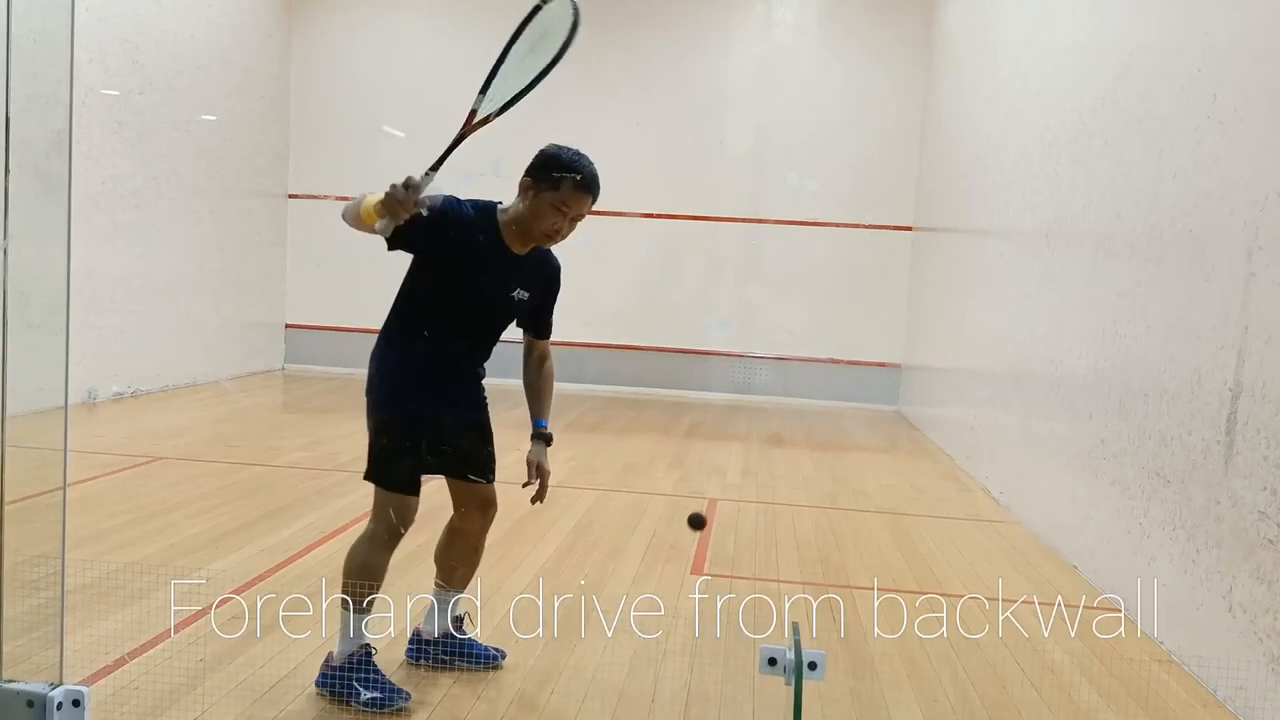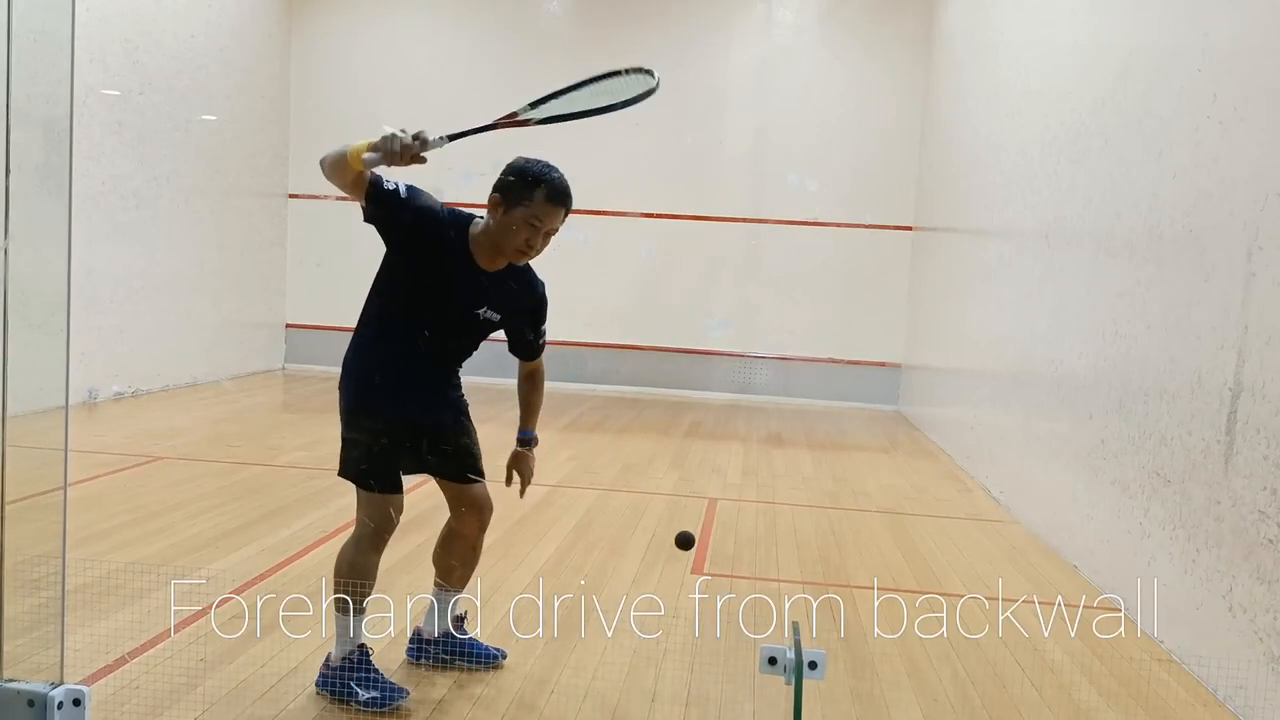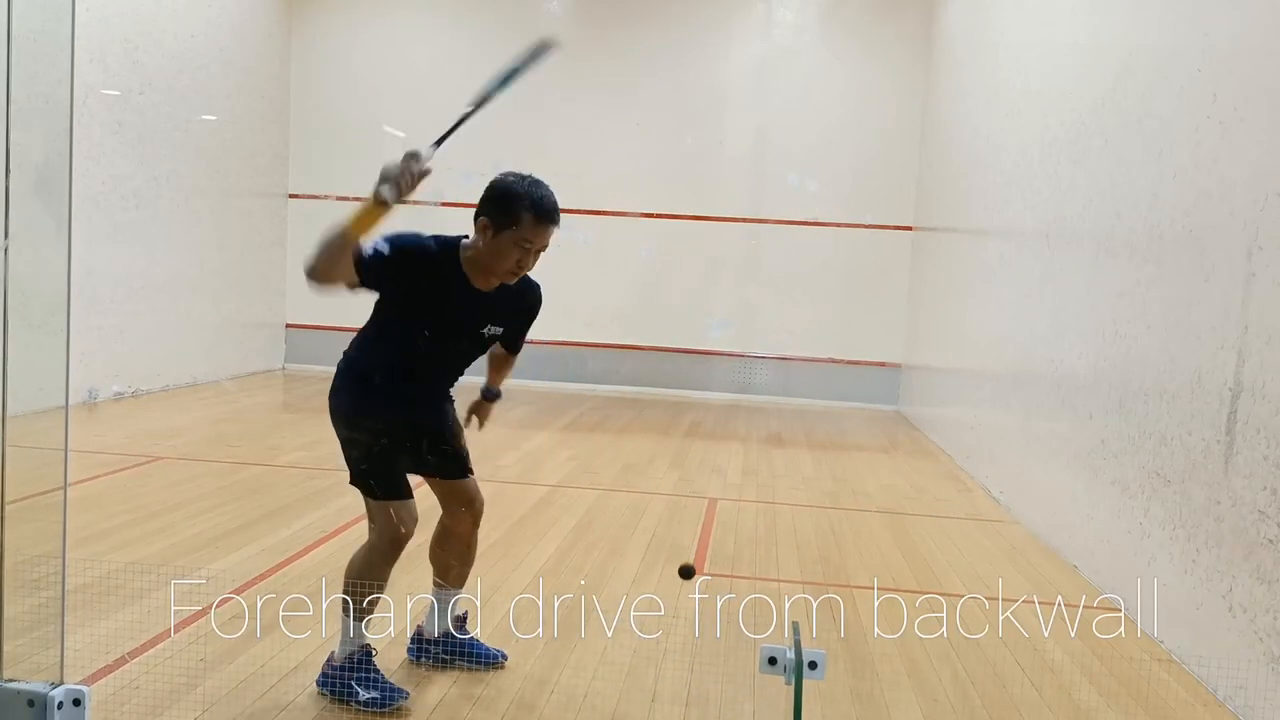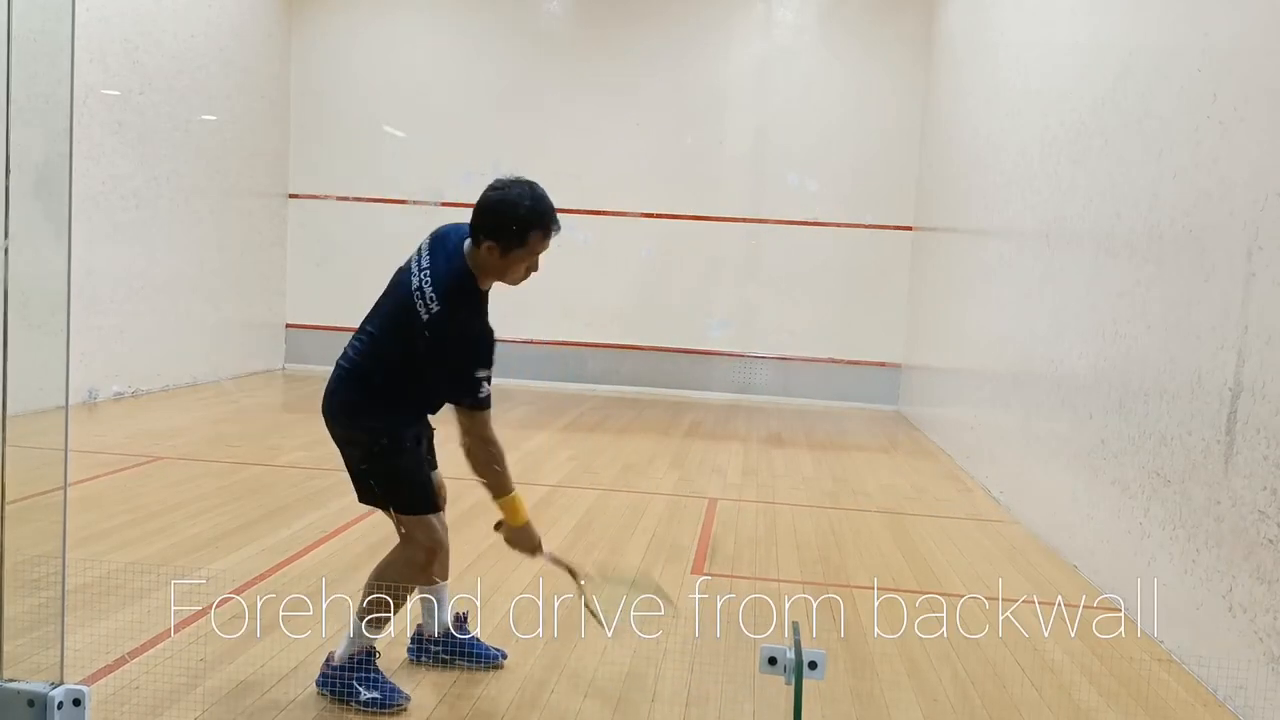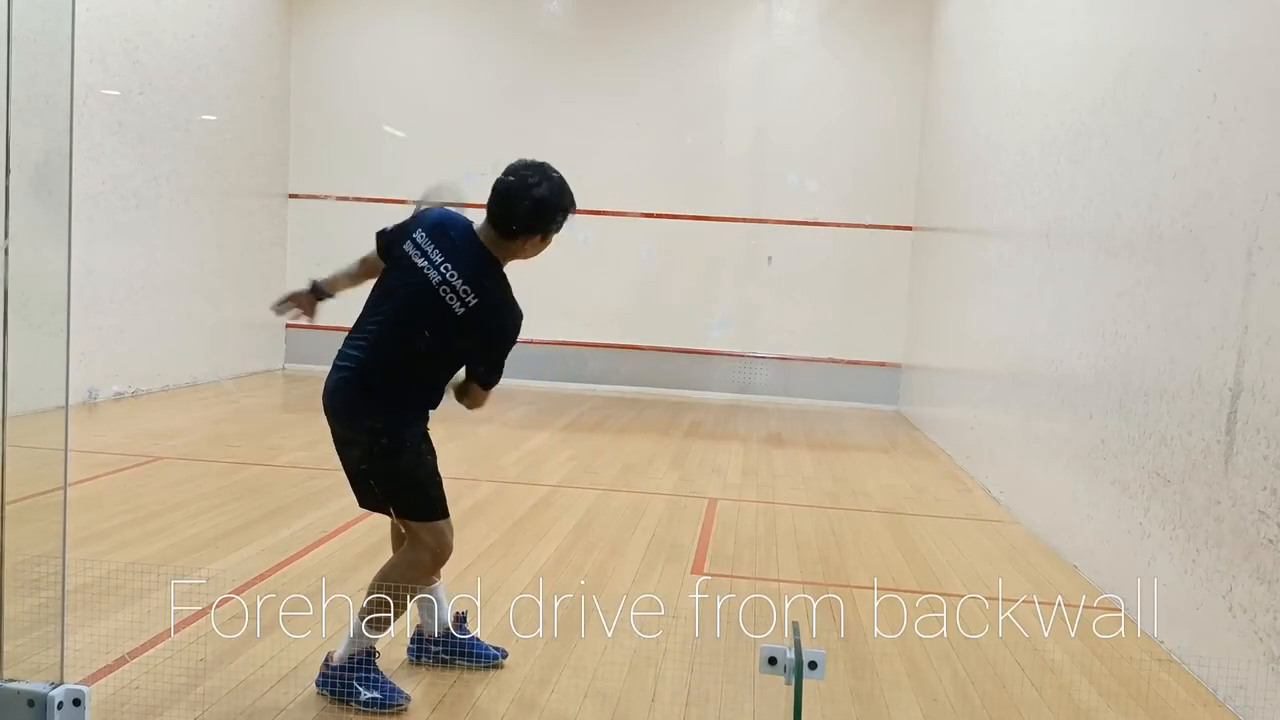
dt=0.3s
person 1, frame 1
left shoulder: (544, 272)
right shoulder: (453, 221)
left elbow: (537, 357)
right elbow: (355, 214)
left wrist: (540, 437)
right wrist: (387, 209)
left hip: (461, 395)
right hip: (400, 388)
left knee: (479, 506)
right knee: (393, 518)
left ankle: (435, 633)
right ankle: (345, 661)
person 1, frame 2
left shoulder: (525, 292)
right shoulder: (424, 222)
left elbow: (531, 370)
right elbow: (334, 169)
left wrist: (526, 442)
right wrist: (376, 153)
left hip: (439, 396)
right hip: (374, 391)
left knee: (474, 508)
right knee: (379, 518)
left ankle: (436, 631)
right ankle: (343, 660)
person 1, frame 3
left shoulder: (524, 298)
right shoulder: (419, 259)
right elbow: (320, 271)
left wrist: (491, 392)
left hip: (429, 404)
right hip: (368, 402)
left knee: (465, 504)
right knee: (395, 525)
left ankle: (437, 632)
right ankle: (345, 661)
person 1, frame 4
left shoulder: (451, 239)
right shoulder: (463, 324)
right elbow: (477, 438)
right wrist: (514, 515)
left hip: (392, 400)
right hip: (370, 414)
left knee: (432, 499)
right knee: (424, 535)
left ankle: (437, 631)
right ankle: (347, 663)
person 1, frame 5
left shoulder: (433, 223)
right shoulder: (499, 310)
left elbow: (373, 263)
right elbow: (474, 395)
left wrist: (317, 290)
left hip: (350, 385)
right hip: (384, 413)
left knee: (415, 516)
right knee: (432, 541)
left ankle: (435, 632)
right ankle: (346, 663)
